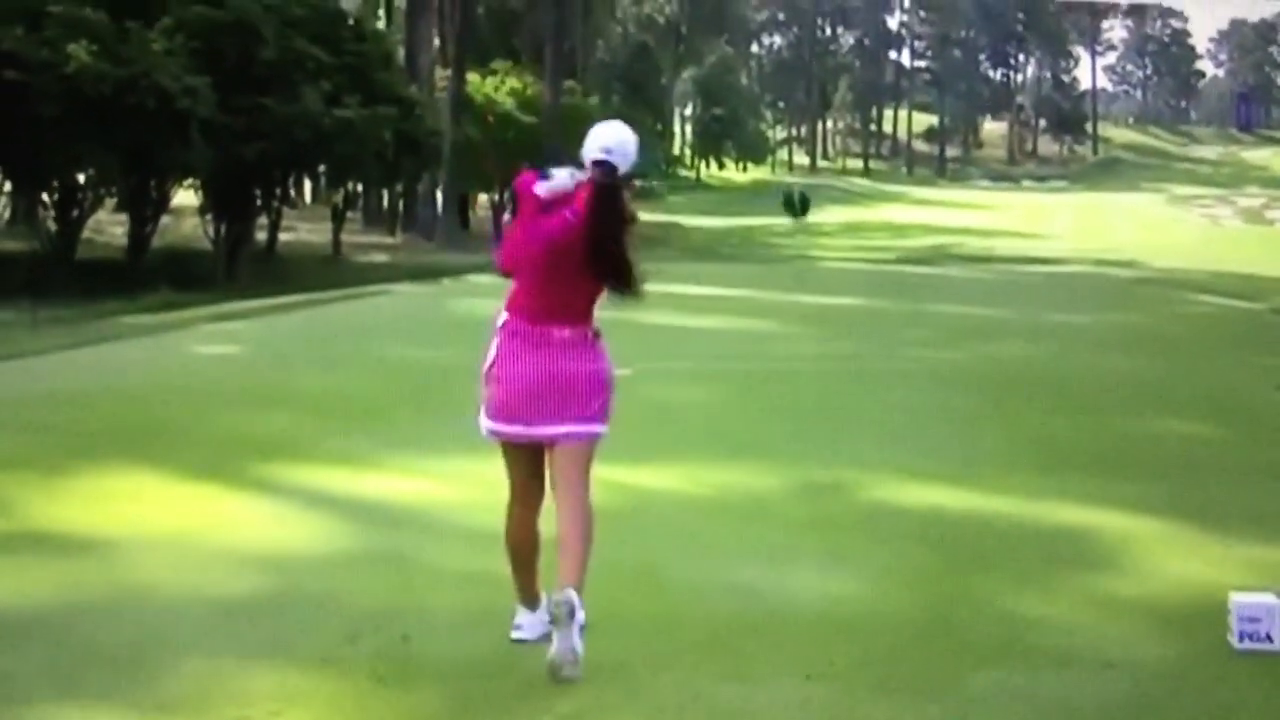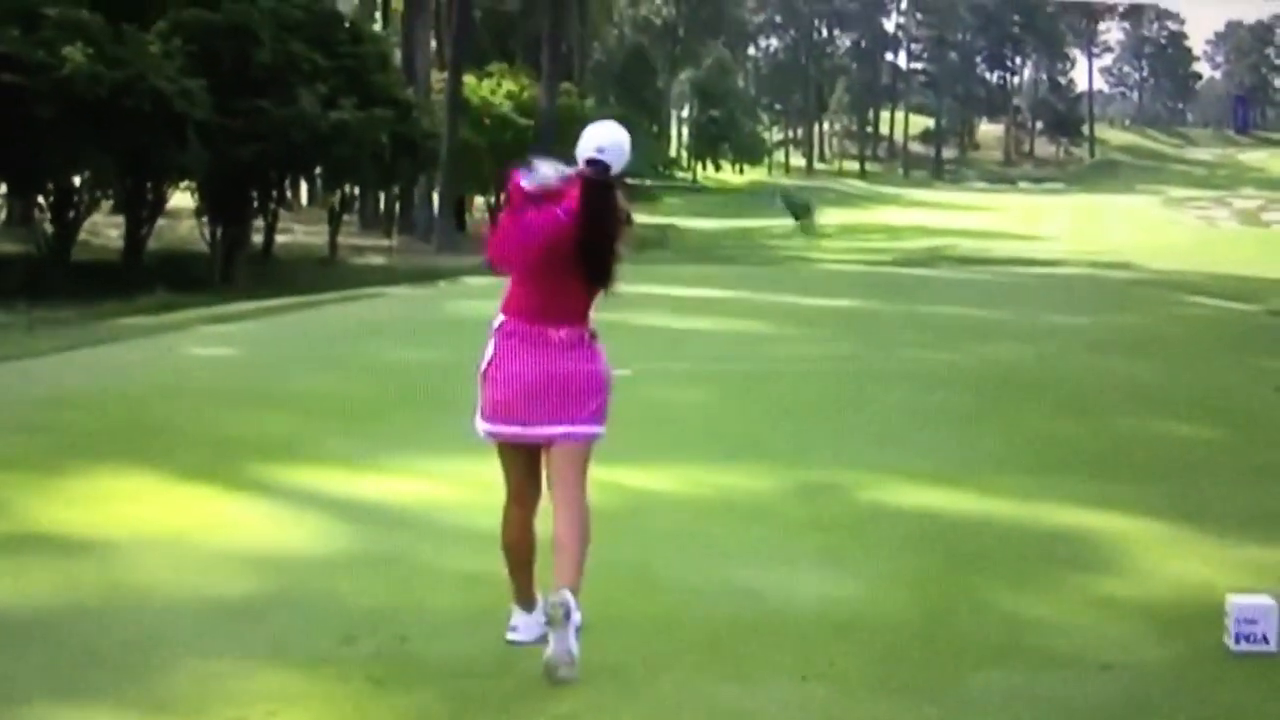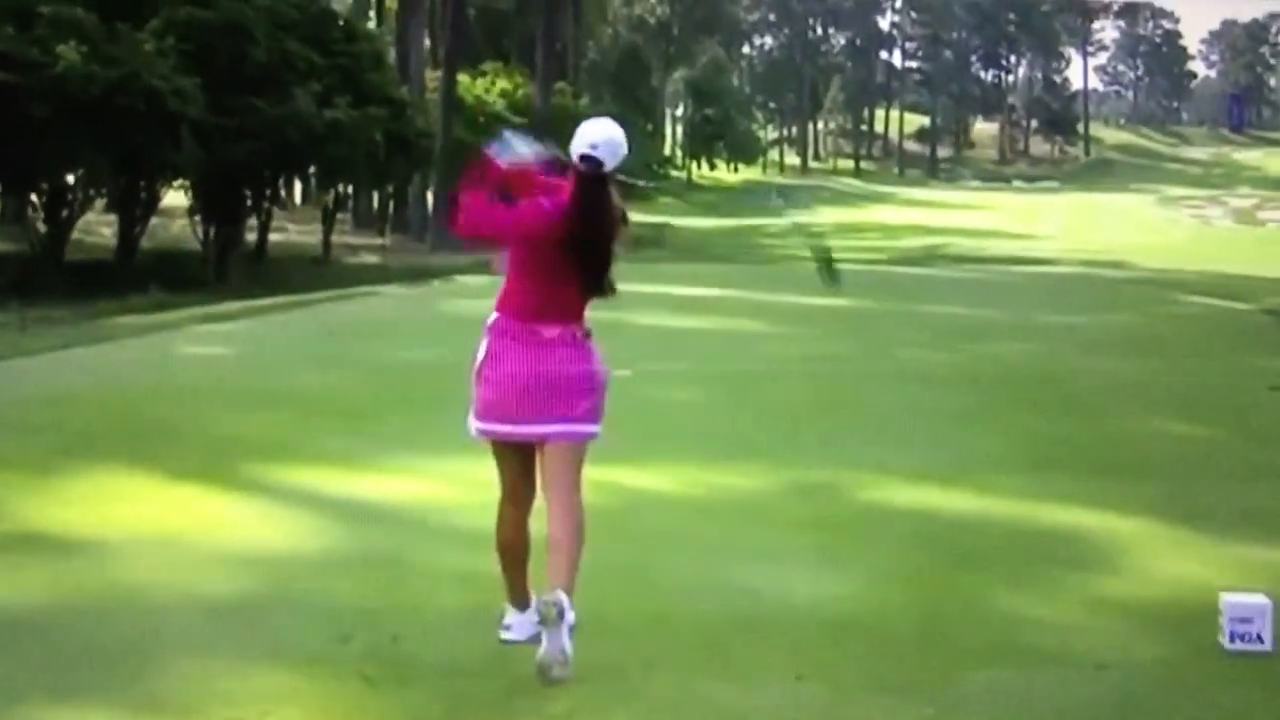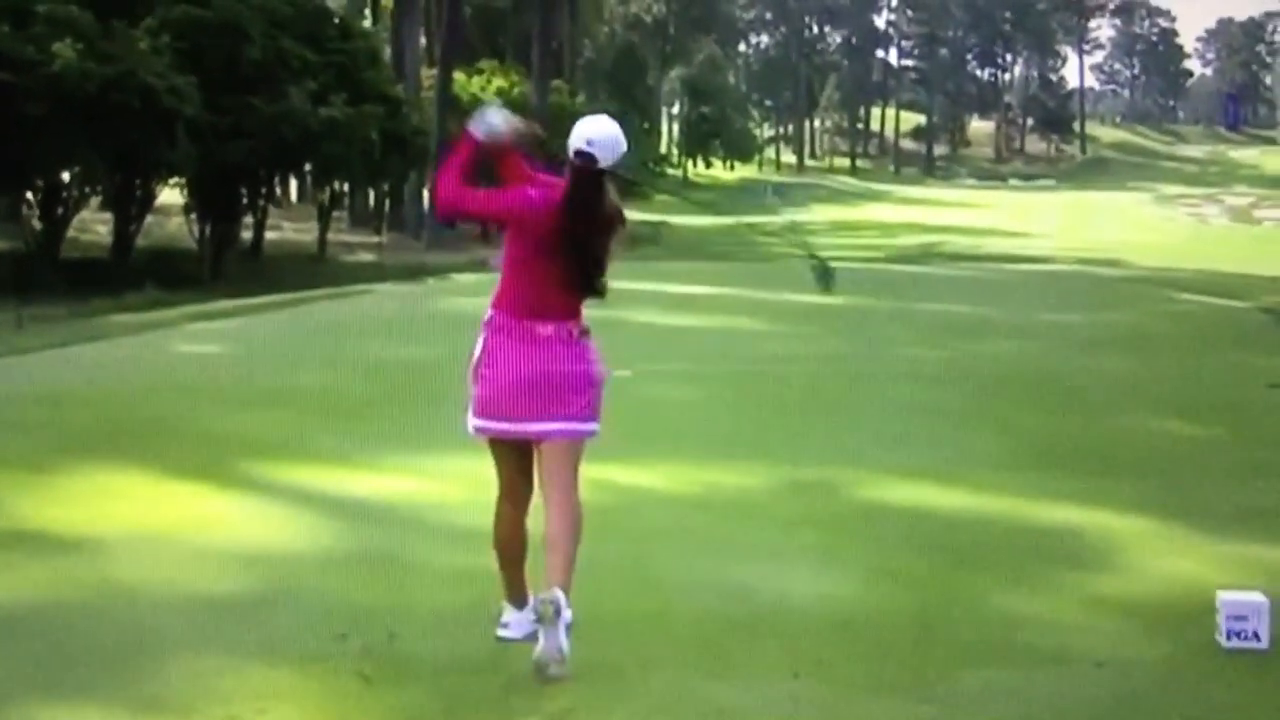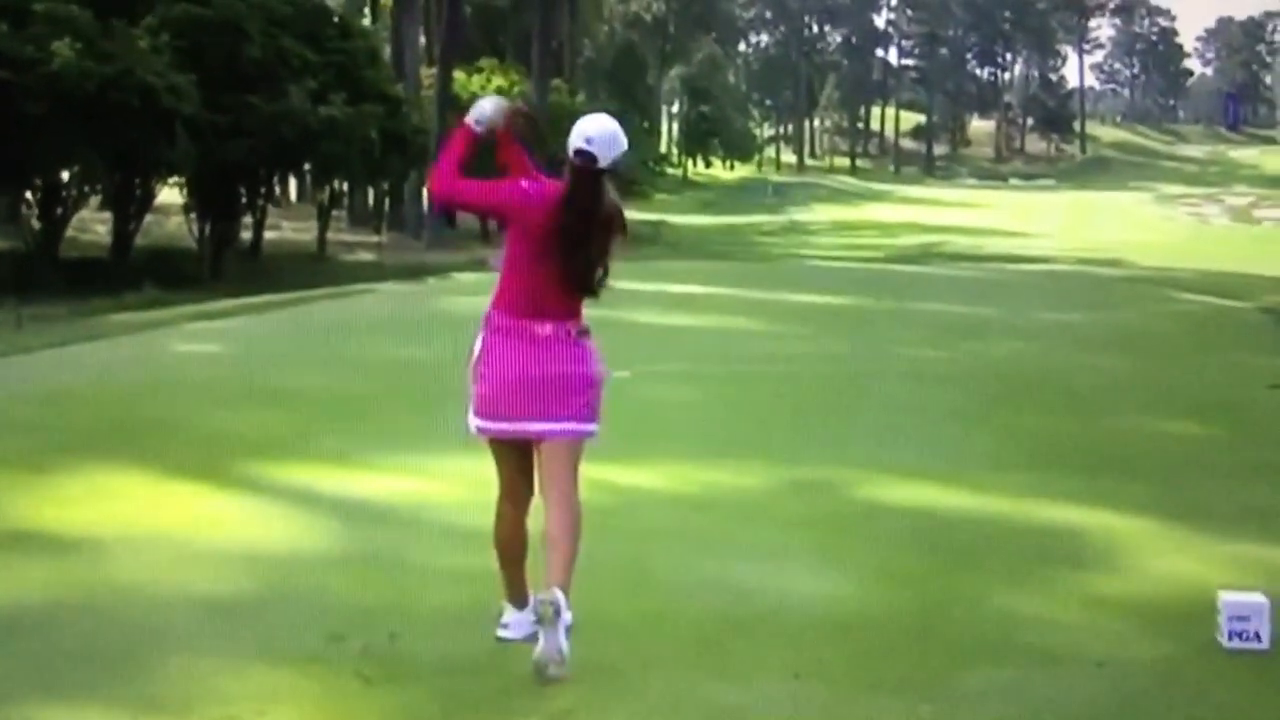
dt=0.1s
person 1, frame 1
left shoulder: (569, 221)
right shoulder: (611, 216)
left elbow: (512, 262)
right elbow: (531, 186)
left wrist: (537, 196)
right wrist: (545, 190)
left hip: (520, 355)
right hip: (579, 362)
left knee: (524, 495)
right knee: (572, 492)
left ankle: (530, 611)
right ankle: (568, 600)
person 1, frame 2
left shoulder: (561, 219)
right shoulder: (605, 213)
left elbow: (502, 255)
right elbow: (554, 190)
left wrist: (524, 188)
right wrist: (533, 184)
left hip: (517, 356)
right hip: (575, 362)
left knee: (521, 497)
right knee: (568, 494)
left ankle: (526, 612)
right ankle: (565, 601)
person 1, frame 3
left shoulder: (552, 212)
right shoulder: (602, 213)
left elbow: (470, 222)
left wrist: (497, 165)
right wrist: (519, 168)
left hip: (511, 354)
right hip: (570, 360)
left knee: (515, 496)
right knee: (564, 493)
left ankle: (519, 612)
right ankle: (559, 600)
person 1, frame 4
left shoulder: (536, 203)
right shoulder: (604, 214)
left elbow: (447, 196)
left wrist: (477, 136)
right wrist: (507, 147)
left hip: (507, 351)
right hip: (567, 357)
left knee: (513, 492)
right knee: (560, 489)
left ankle: (517, 608)
right ankle: (555, 599)
person 1, frame 5
left shoulder: (533, 200)
right shoulder: (605, 215)
left elbow: (441, 185)
left wrist: (473, 125)
right wrist: (505, 138)
left hip: (506, 350)
right hip: (566, 357)
left knee: (514, 492)
right knee: (560, 490)
left ankle: (517, 609)
right ankle: (555, 600)
